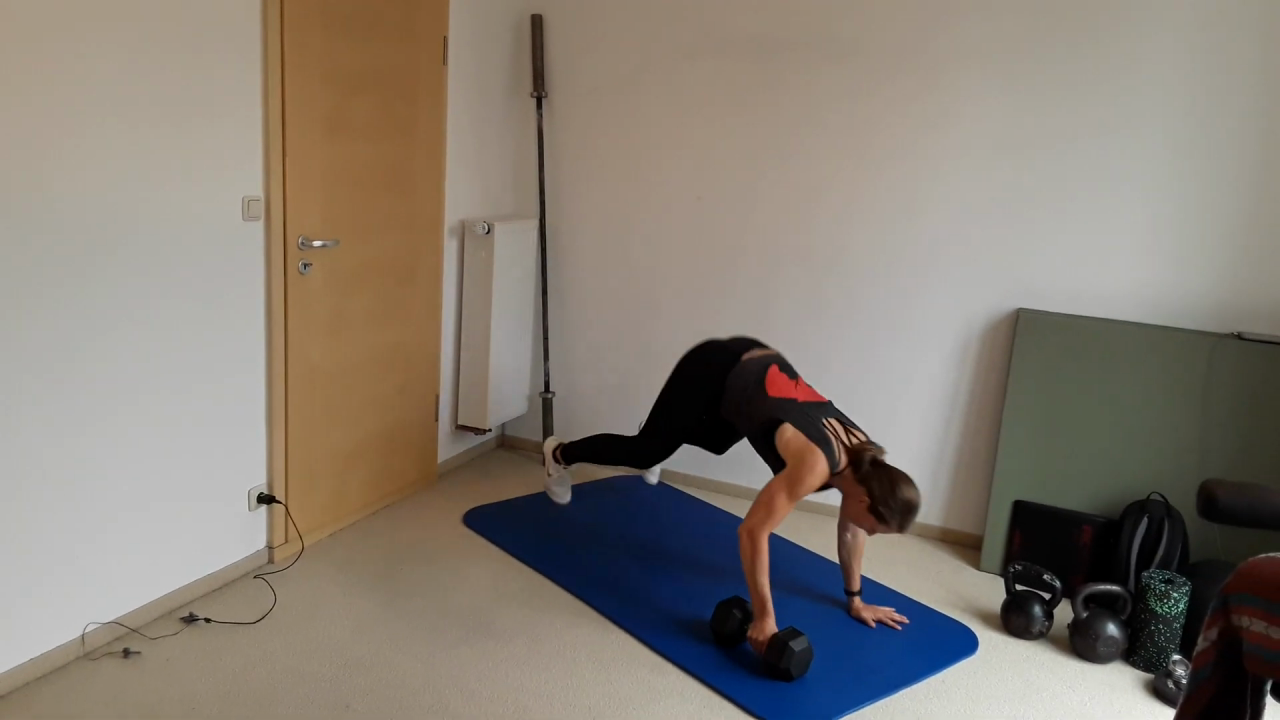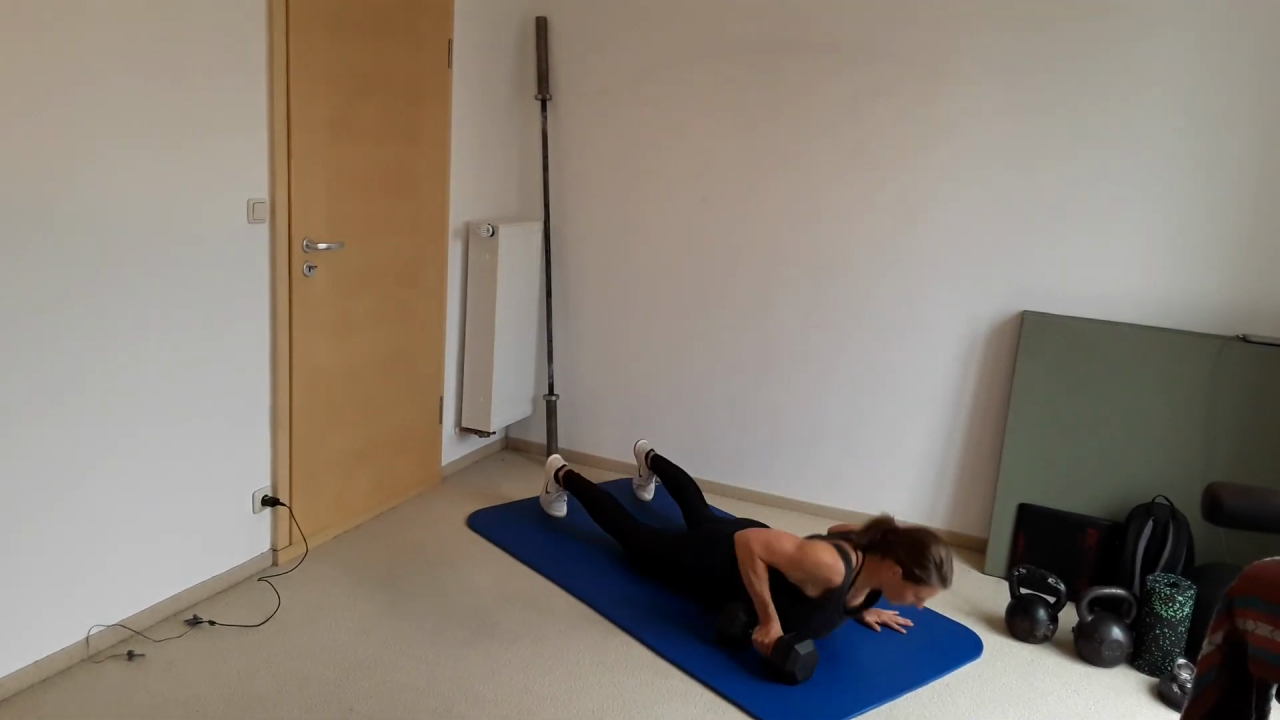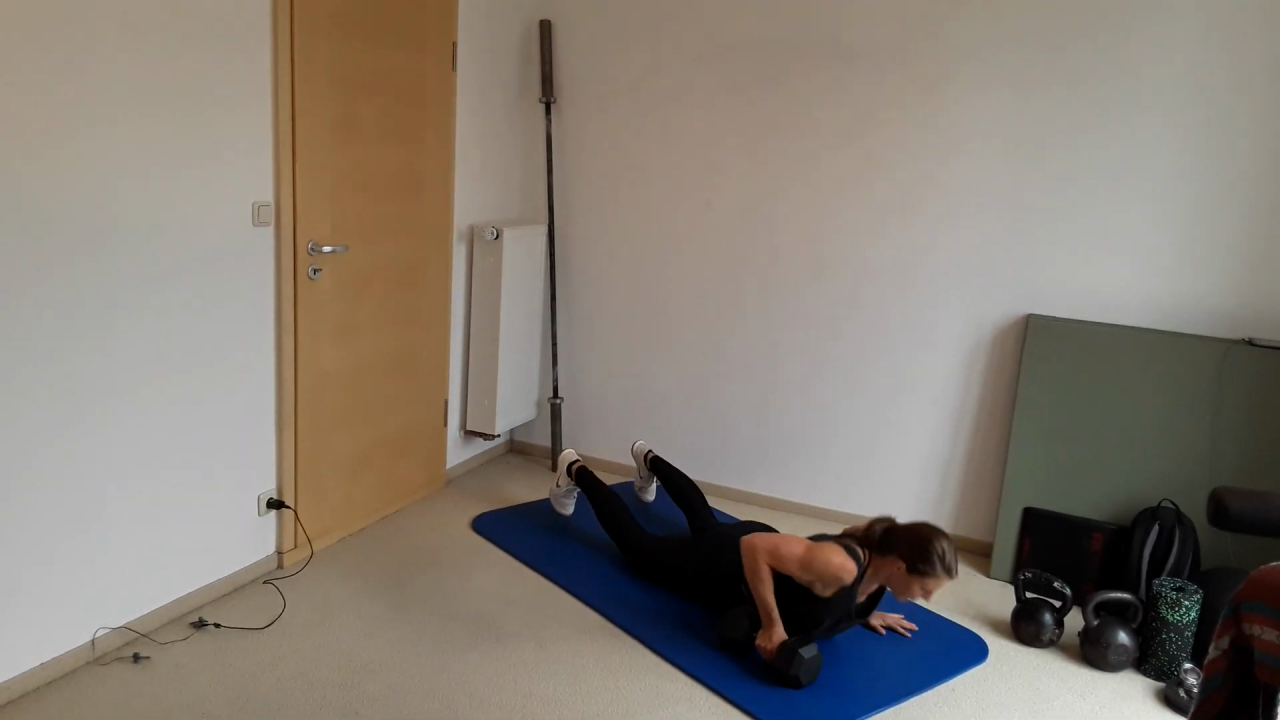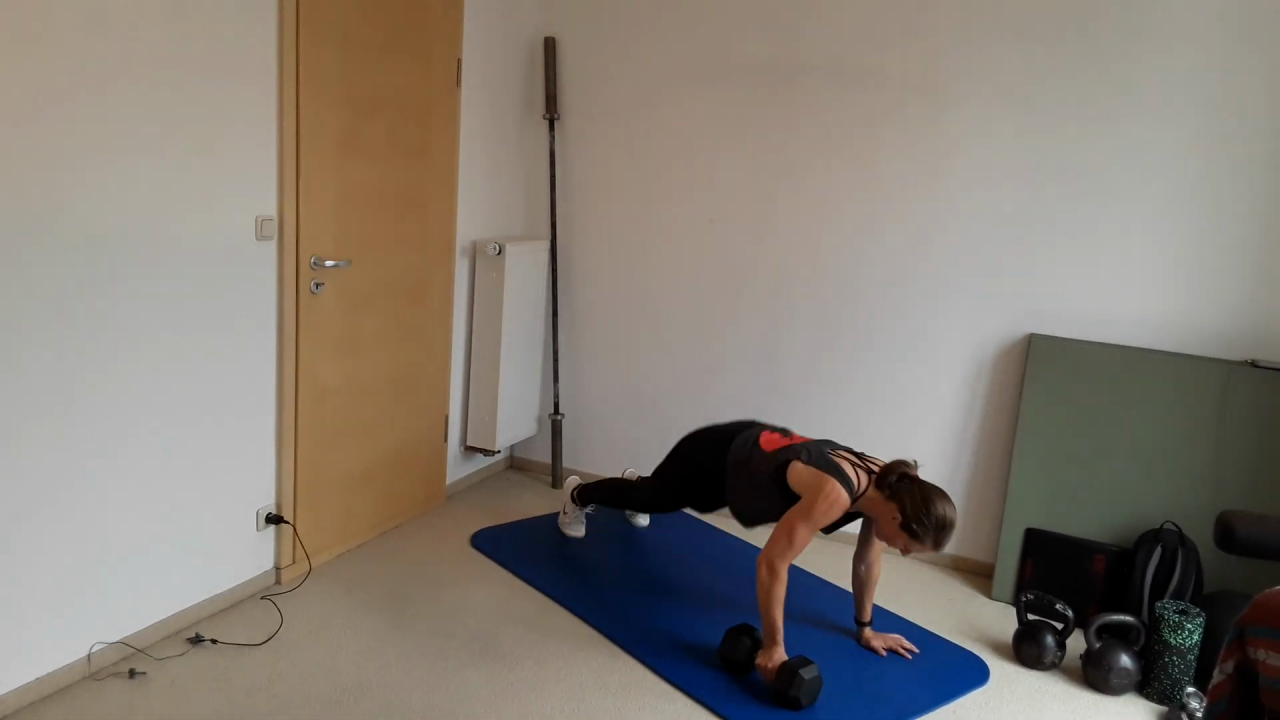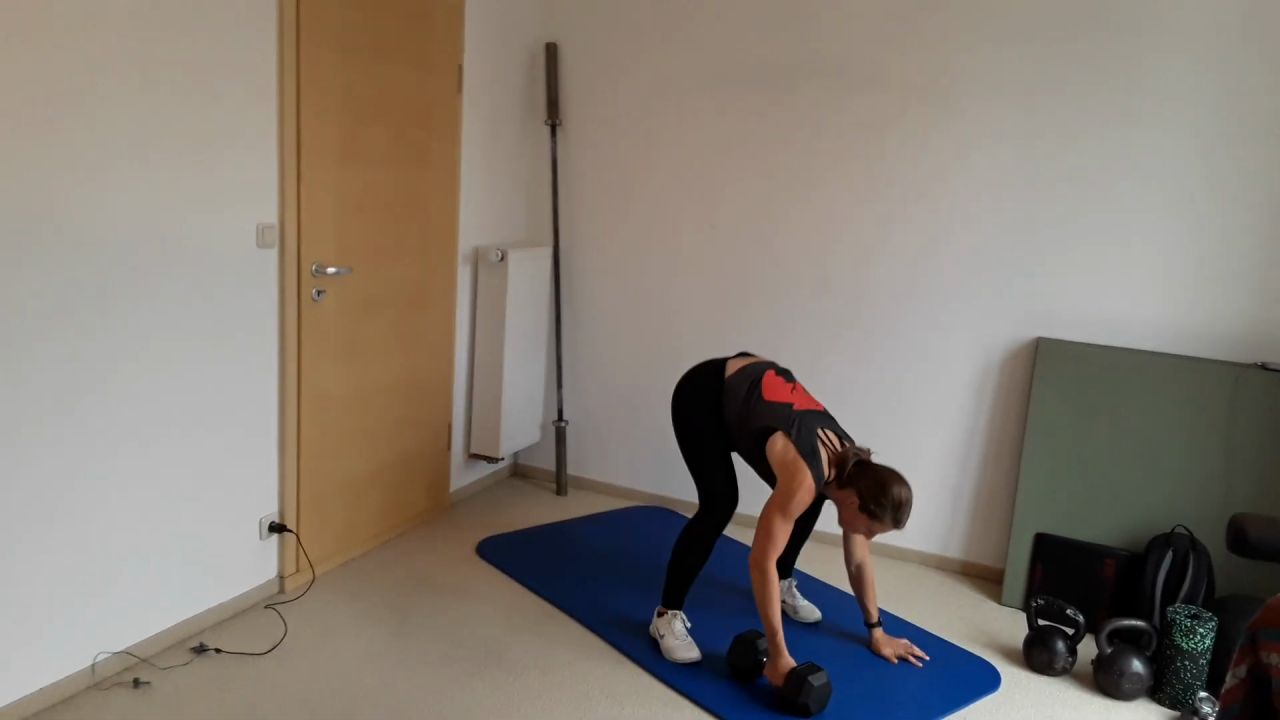
dt=0.4s
person 1, frame 1
left shoulder: (865, 463)
right shoulder: (813, 465)
left elbow: (852, 529)
right elbow: (752, 533)
left wrist: (855, 600)
right wrist: (764, 619)
left hip: (753, 364)
right hip: (717, 376)
left knee: (714, 441)
right knee: (649, 448)
right ankle: (560, 455)
person 1, frame 2
left shoulder: (878, 551)
right shoulder: (830, 567)
right elbow: (747, 544)
left wrist: (862, 607)
right wrist: (768, 621)
left hip: (756, 538)
right hip: (722, 566)
left knee: (701, 516)
right knee: (636, 537)
left ankle: (650, 460)
right ankle: (562, 476)
person 1, frame 3
left shoulder: (884, 549)
right shoulder: (840, 567)
right elbow: (753, 548)
left wrist: (869, 609)
right wrist: (772, 626)
left hip: (754, 542)
right hip: (726, 568)
left knee: (705, 522)
right knee: (637, 545)
left ankle: (648, 460)
right ankle: (575, 471)
person 1, frame 4
left shoulder: (886, 488)
right shoulder: (834, 495)
left elbow: (867, 557)
right elbow: (771, 563)
left wrist: (865, 627)
right wrist: (773, 647)
left hip: (755, 452)
right hip: (719, 454)
left knee: (693, 495)
right knee: (654, 498)
left ankle: (636, 481)
right ankle: (579, 494)
person 1, frame 5
left shoulder: (860, 477)
right shoulder: (804, 479)
left elbow: (856, 556)
right elbow: (760, 563)
left wrist: (876, 631)
right wrist: (778, 657)
left hip: (754, 379)
right hip: (702, 391)
right knee: (720, 505)
left ankle: (780, 583)
right ankle: (666, 614)
